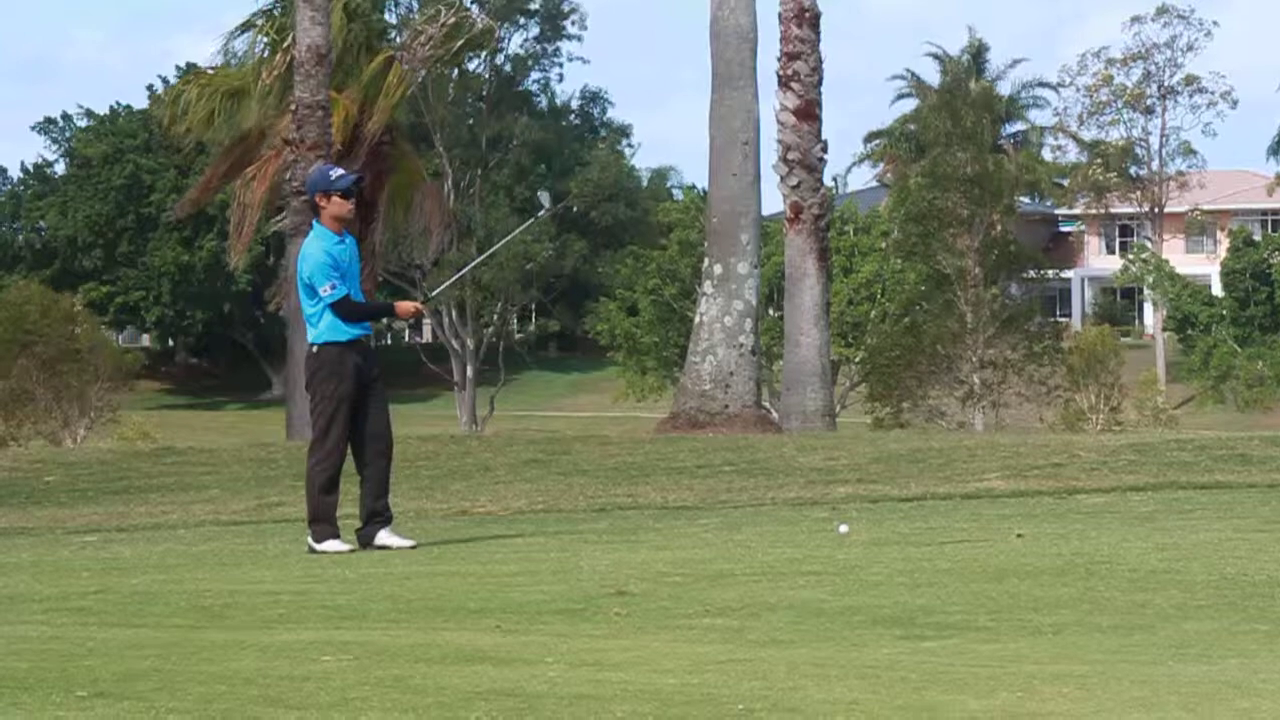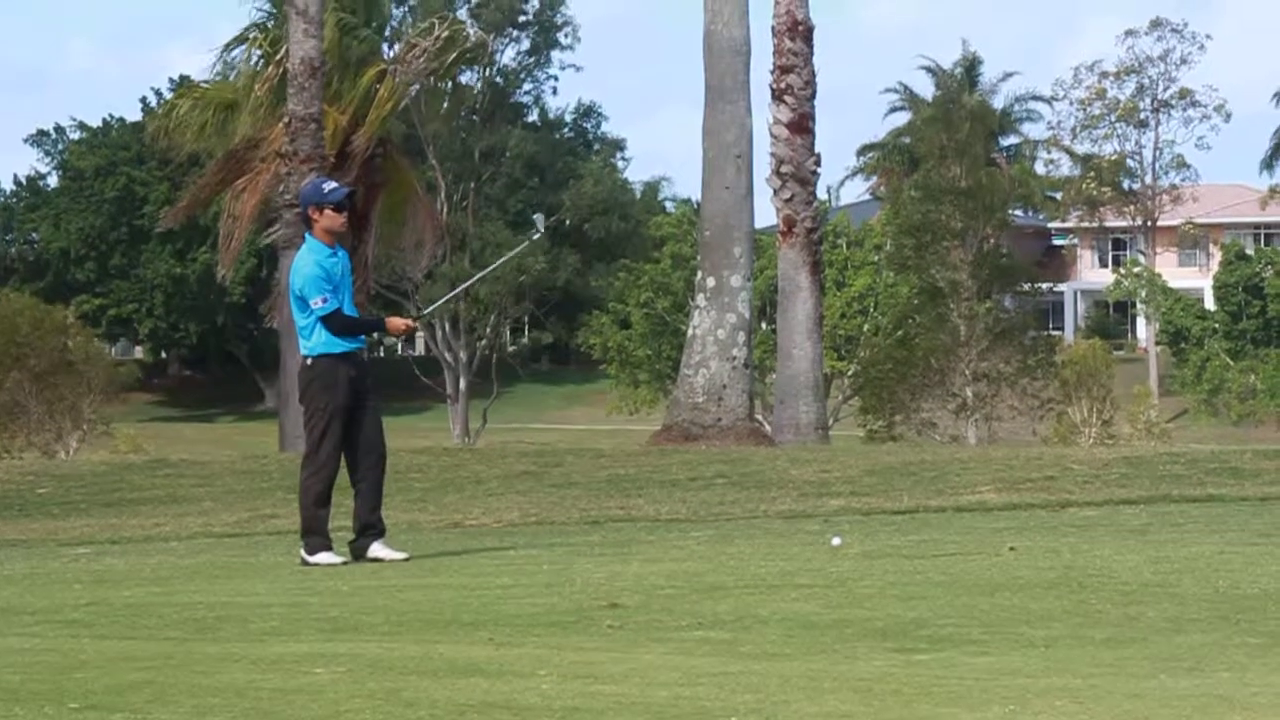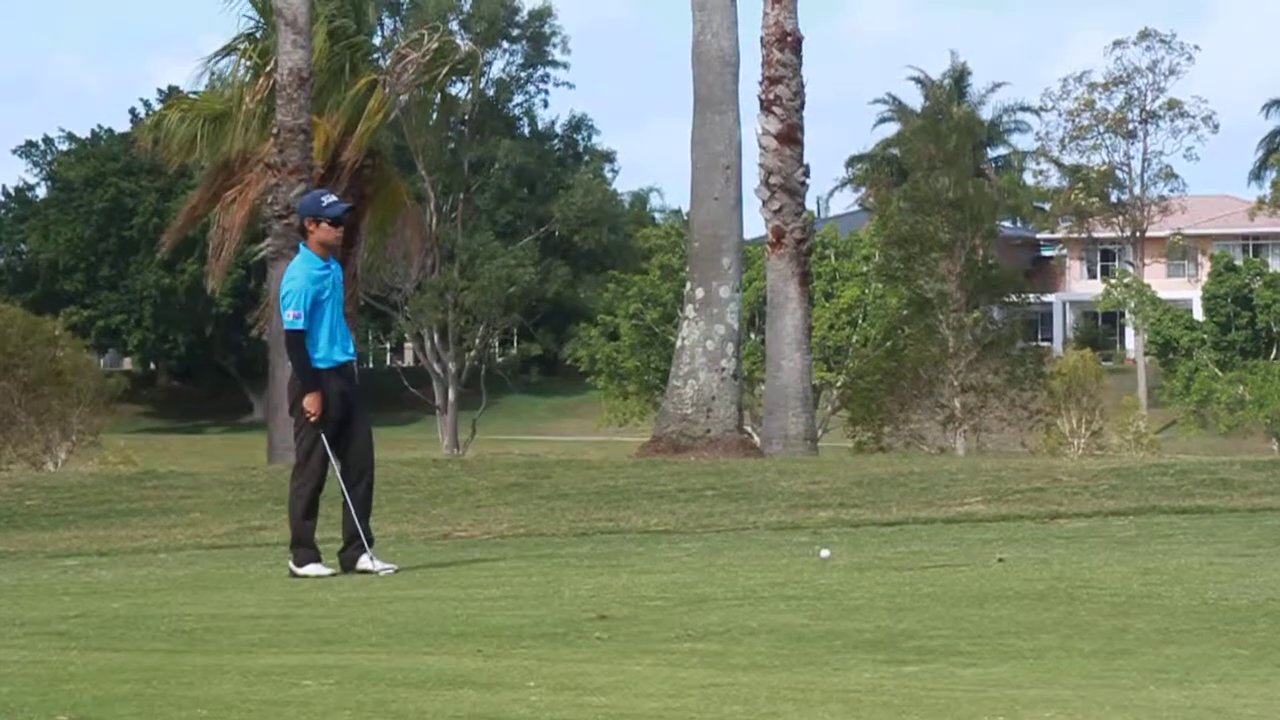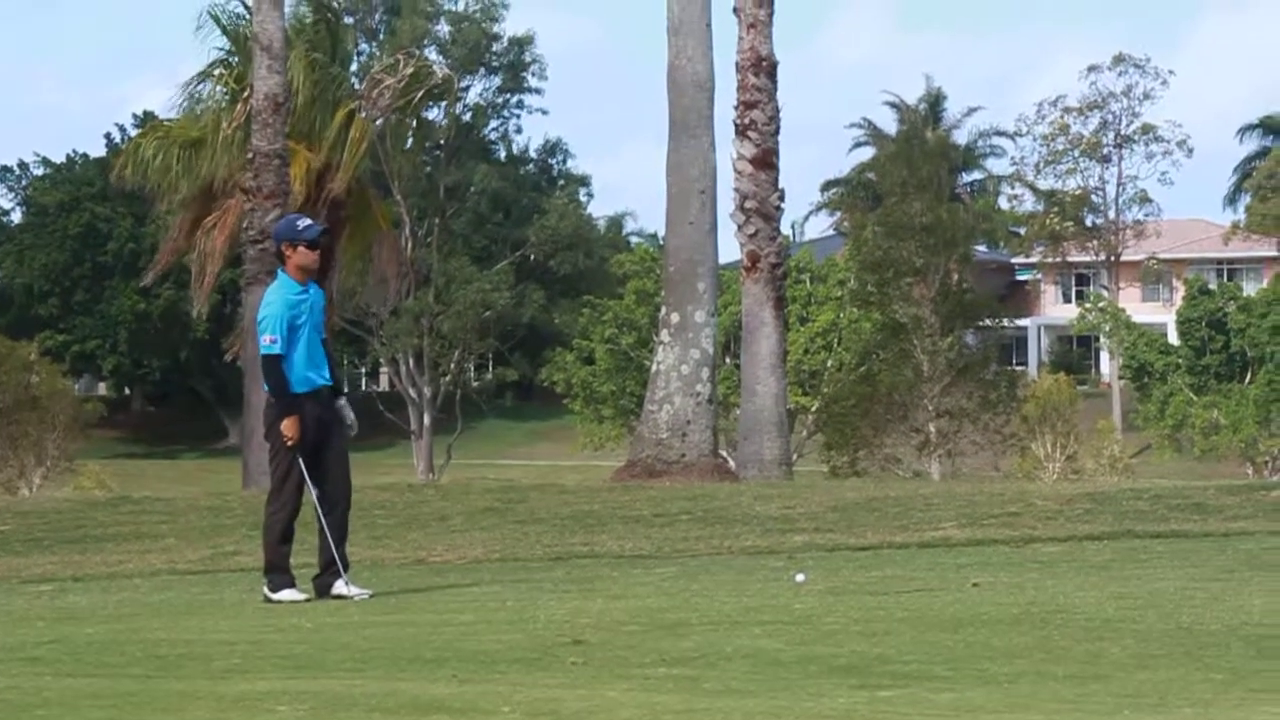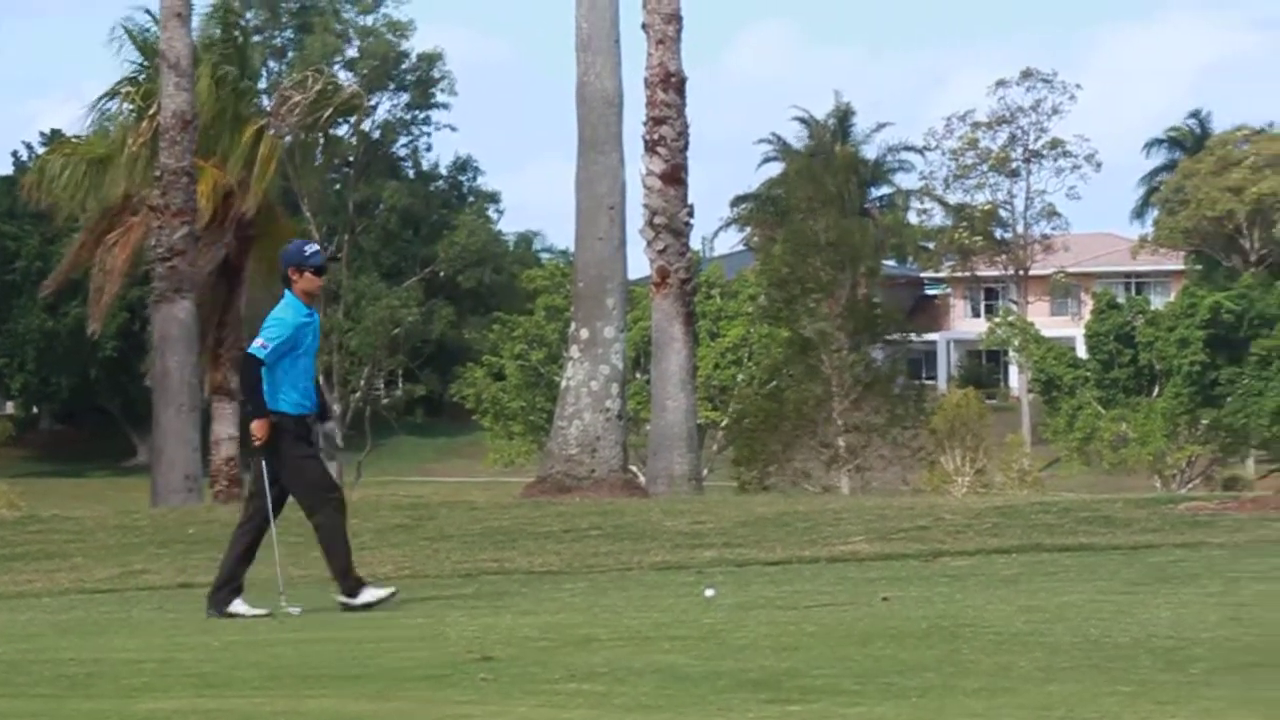
dt=1s
person 1, frame 1
left shoulder: (348, 242)
right shoulder: (317, 252)
right elbow: (344, 308)
left wrist: (390, 311)
right wrist: (393, 310)
left hip: (361, 351)
right hip: (331, 356)
left knee: (376, 442)
right knee: (329, 447)
left ankle: (376, 526)
right ankle: (321, 532)
person 1, frame 2
left shoulder: (340, 255)
right shoulder: (309, 265)
right elbow: (334, 323)
left wrist: (378, 328)
right wrist: (383, 324)
left hip: (353, 363)
right hip: (324, 368)
left knee: (370, 453)
right knee: (322, 459)
left ankle: (368, 538)
right ankle: (314, 545)
person 1, frame 3
left shoulder: (334, 267)
right shoulder: (300, 276)
right elbow: (293, 339)
right wrist: (310, 390)
left hip: (344, 376)
right hip: (316, 382)
left knee: (360, 465)
right knee: (311, 471)
left ankle: (356, 550)
right ankle: (303, 555)
person 1, frame 4
left shoulder: (316, 294)
right shoulder: (278, 300)
right elbow: (270, 363)
left wrist: (339, 397)
right wrist: (287, 414)
left hip: (322, 402)
right hip: (292, 407)
left knee: (338, 490)
right knee: (286, 497)
left ankle: (332, 577)
right ankle: (277, 581)
person 1, frame 5
left shoulder: (311, 317)
right shoulder: (287, 318)
right elbow: (250, 364)
left wrist: (323, 418)
right wrist: (259, 416)
left hip: (296, 427)
right hip: (283, 429)
left knee: (259, 514)
right knee: (328, 503)
left ankle: (224, 595)
right ankle: (351, 589)
